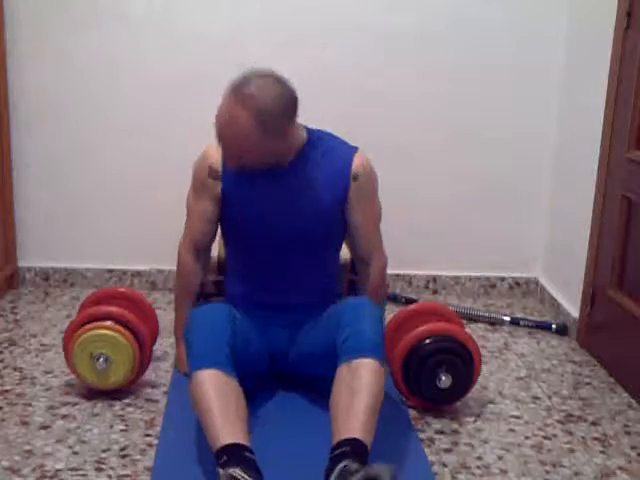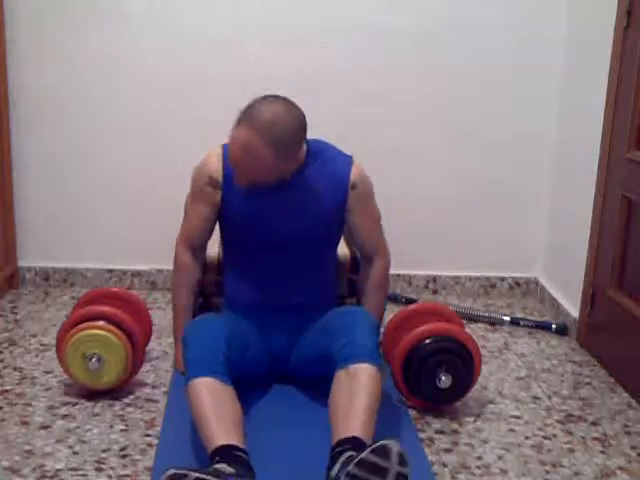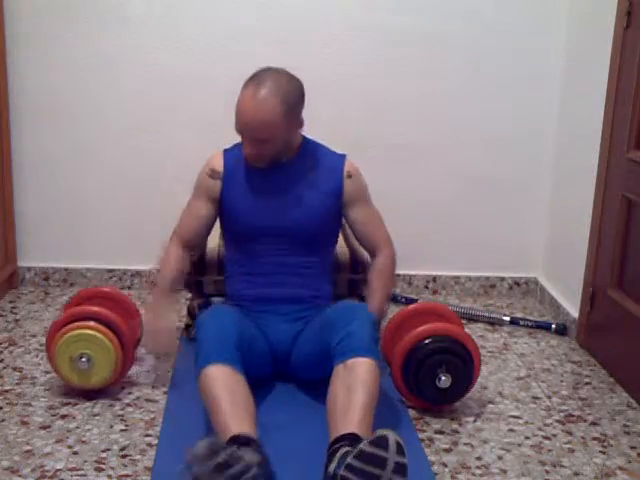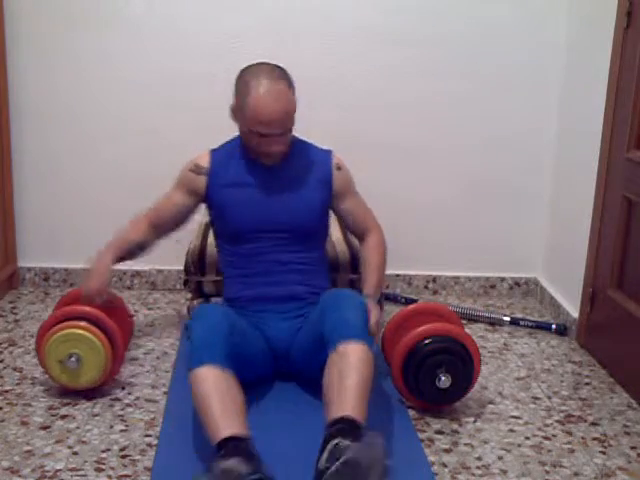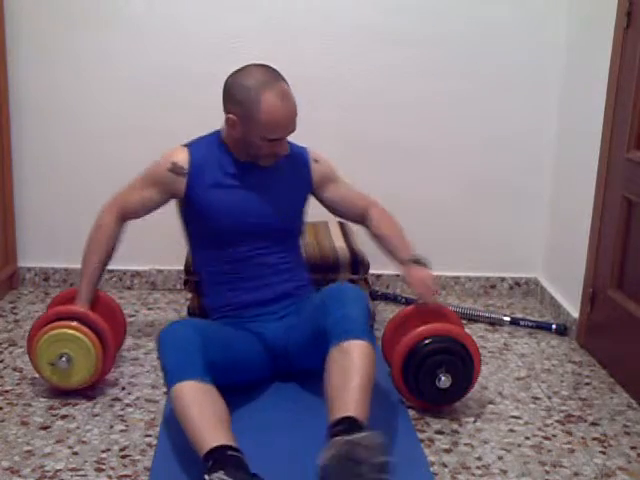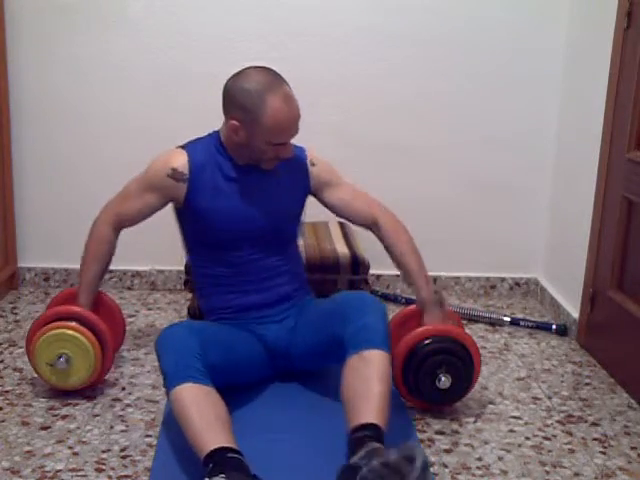
dt=0.3s
person 1, frame 1
left shoulder: (351, 168)
right shoulder: (214, 164)
left elbow: (371, 261)
right elbow: (193, 253)
left wrist: (368, 336)
right wrist: (183, 339)
left hip: (314, 328)
right hip: (247, 328)
left knee: (360, 315)
right knee: (206, 322)
person 1, frame 2
left shoulder: (347, 176)
right shoulder: (216, 171)
left elbow: (375, 259)
right elbow: (189, 251)
left wrist: (365, 337)
right wrist: (180, 337)
left hip: (314, 330)
right hip: (244, 327)
left knee: (354, 325)
right knee: (204, 332)
person 1, frame 3
left shoulder: (340, 173)
right shoulder: (220, 170)
left elbow: (382, 251)
right elbow: (184, 243)
left wrist: (371, 322)
right wrist: (159, 305)
left hip: (314, 328)
right hip: (250, 329)
left knee: (353, 318)
right knee: (216, 319)
person 1, frame 4
left shoulder: (327, 167)
right shoulder: (208, 169)
left elbow: (370, 233)
right elbow: (150, 224)
left wrist: (369, 299)
right wrist: (108, 256)
left hip: (310, 328)
right hip: (245, 331)
left knee: (344, 304)
right knee: (208, 319)
person 1, frame 5
left shoulder: (305, 164)
right shoulder: (185, 166)
left elbow: (367, 211)
right elbow: (114, 215)
left wrist: (410, 262)
right wrist: (84, 298)
left hip: (300, 322)
right hip: (234, 333)
left knee: (347, 298)
right knee: (177, 338)
person 1, frame 6
left shoulder: (305, 166)
right shoulder: (183, 168)
left elbow: (378, 219)
right elbow: (109, 222)
left wrist: (428, 301)
right wrist: (83, 308)
left hip: (301, 321)
right hip: (233, 334)
left knee: (365, 309)
right knee: (176, 342)
